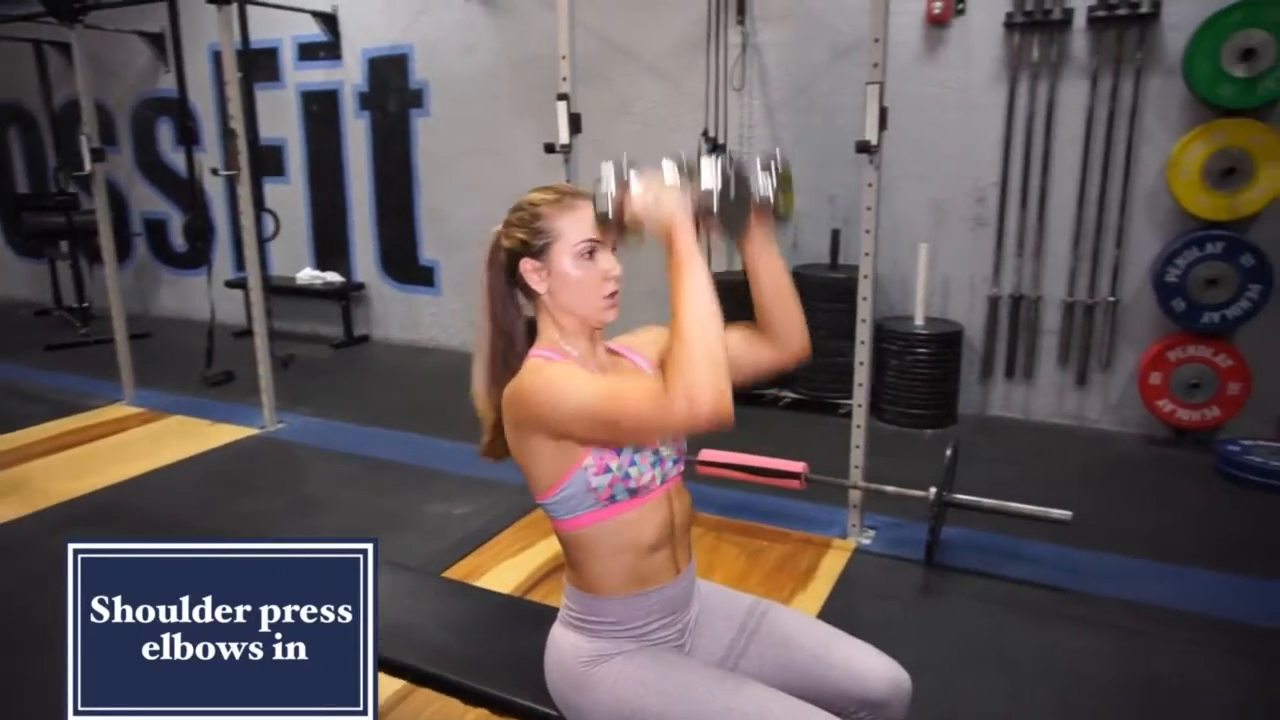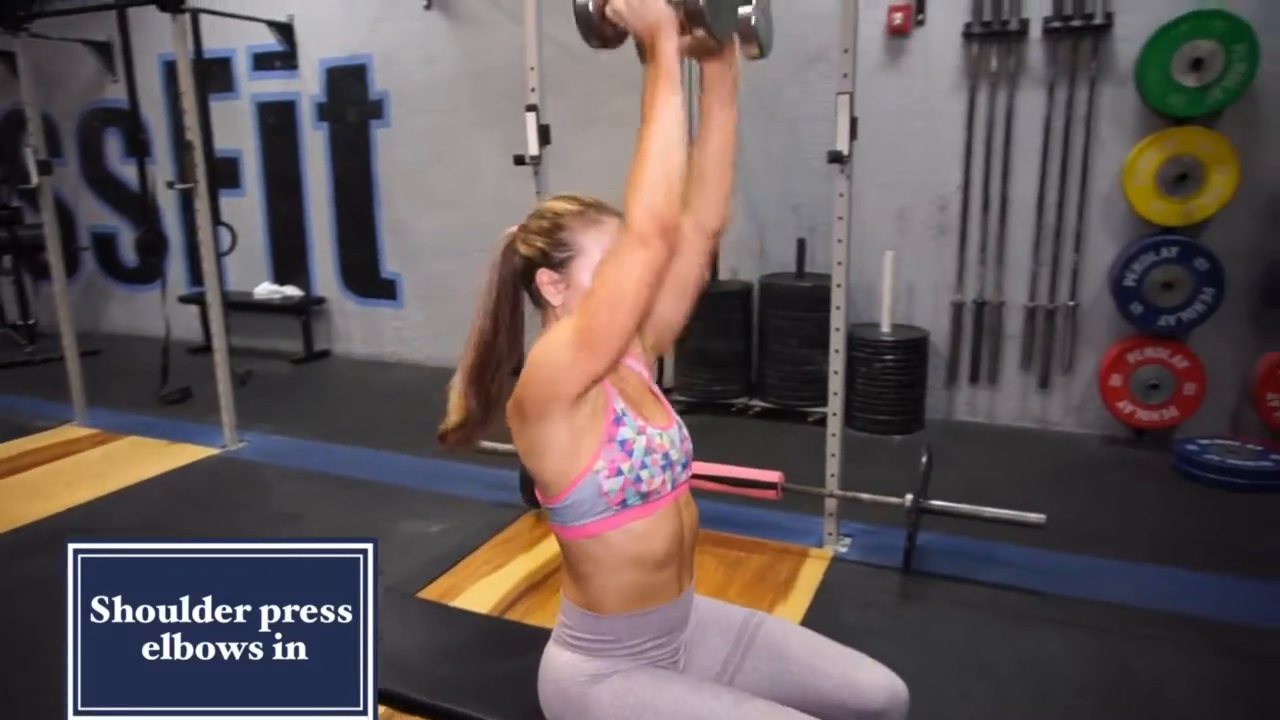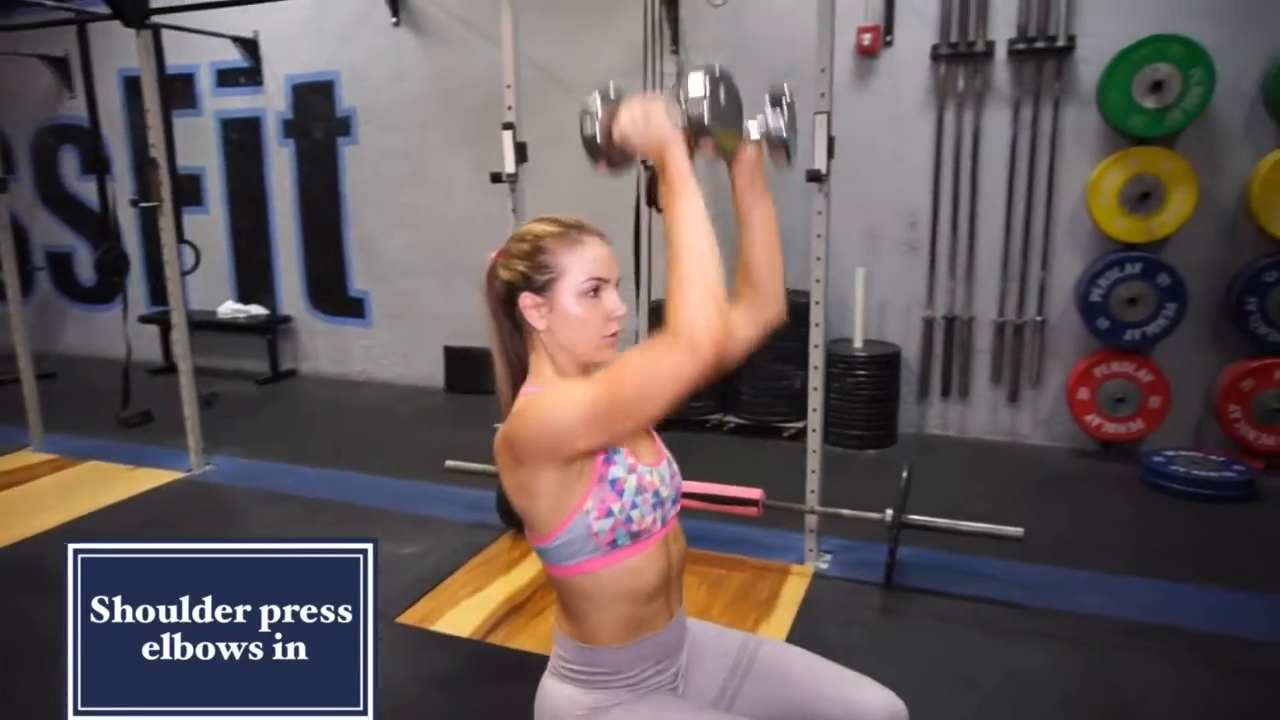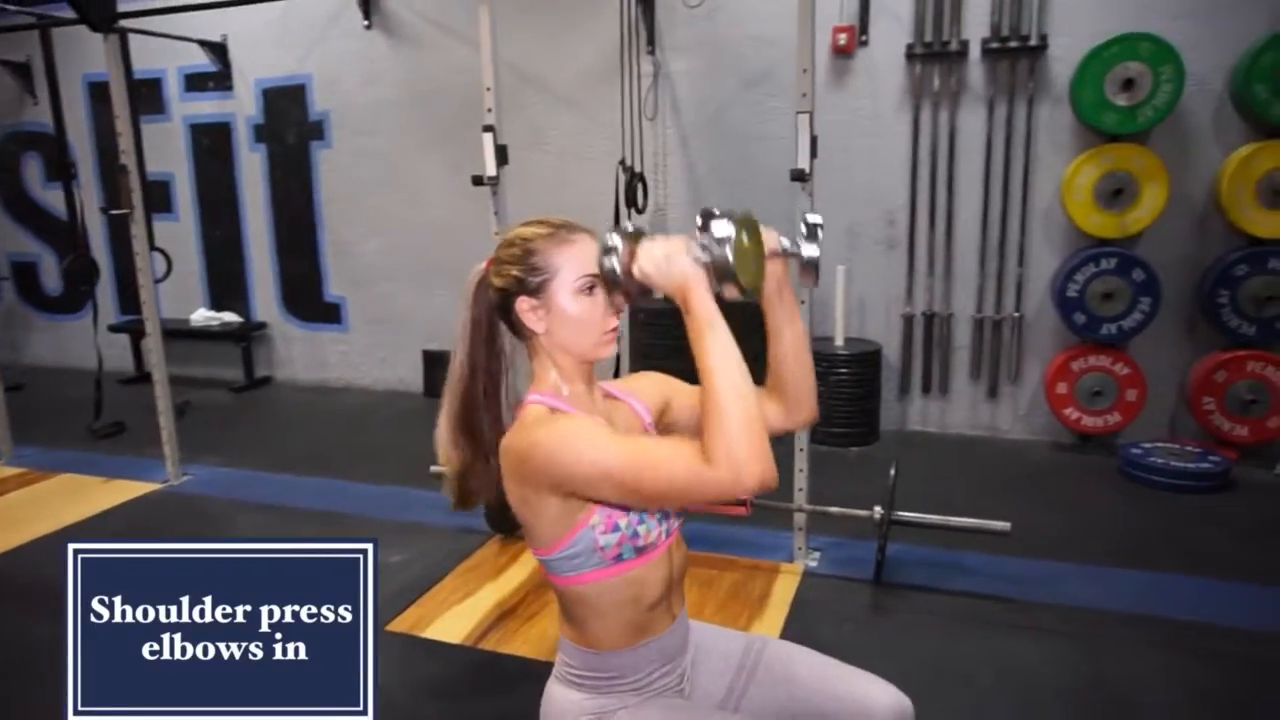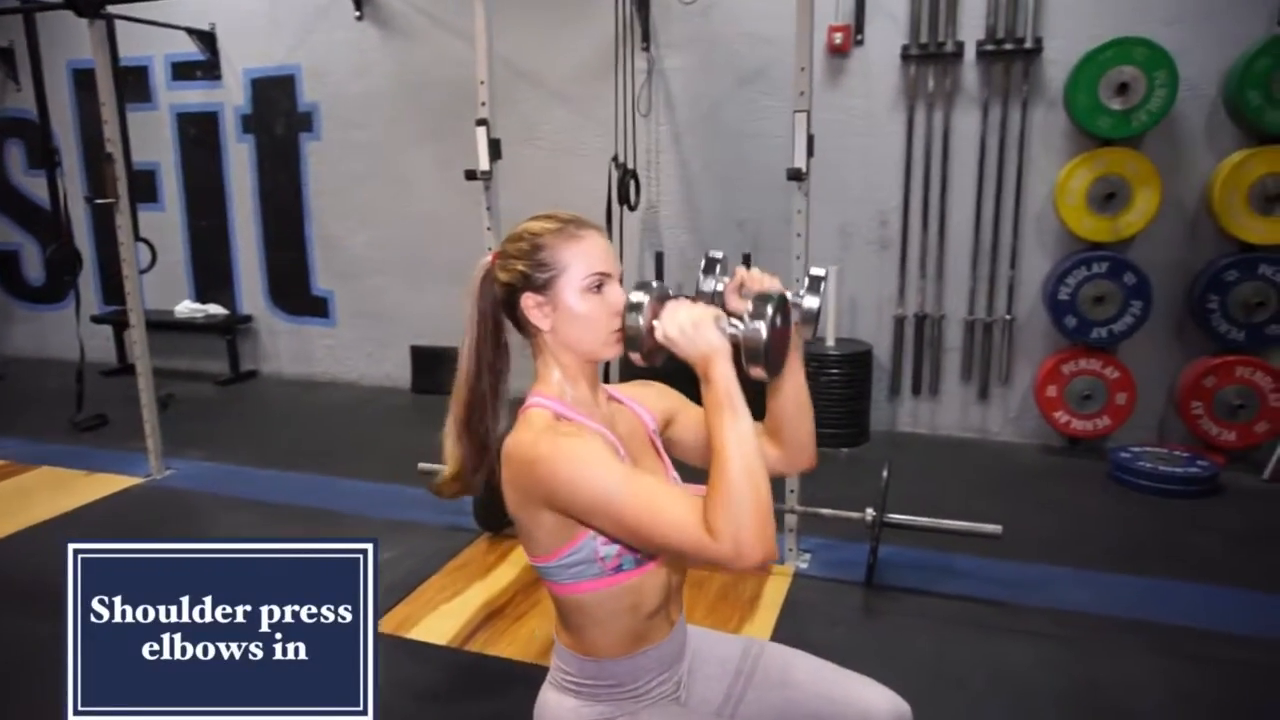
dt=0.3s
person 1, frame 1
left shoulder: (637, 354)
right shoulder: (540, 388)
left elbow: (787, 345)
right elbow: (703, 404)
left wrist: (753, 229)
right wrist: (680, 235)
left hip: (692, 613)
right hip: (612, 653)
person 1, frame 2
left shoulder: (627, 359)
right shoulder: (549, 387)
left elbow: (703, 220)
right elbow: (650, 229)
left wrist: (720, 70)
left hip: (688, 629)
person 1, frame 3
left shoulder: (618, 397)
right shoulder: (538, 426)
left elbow: (758, 311)
right elbow: (701, 341)
left wrist: (747, 169)
right wrist: (672, 159)
left hip: (681, 653)
person 1, frame 4
left shoulder: (638, 395)
right shoulder: (541, 441)
left elbow: (792, 409)
right elbow: (744, 471)
left wrist: (775, 286)
right wrist: (692, 293)
left hip: (688, 655)
person 1, frame 5
left shoulder: (642, 404)
right shoulder: (545, 448)
left elbow: (792, 454)
right elbow: (746, 545)
right wrist: (714, 364)
left hip: (682, 658)
